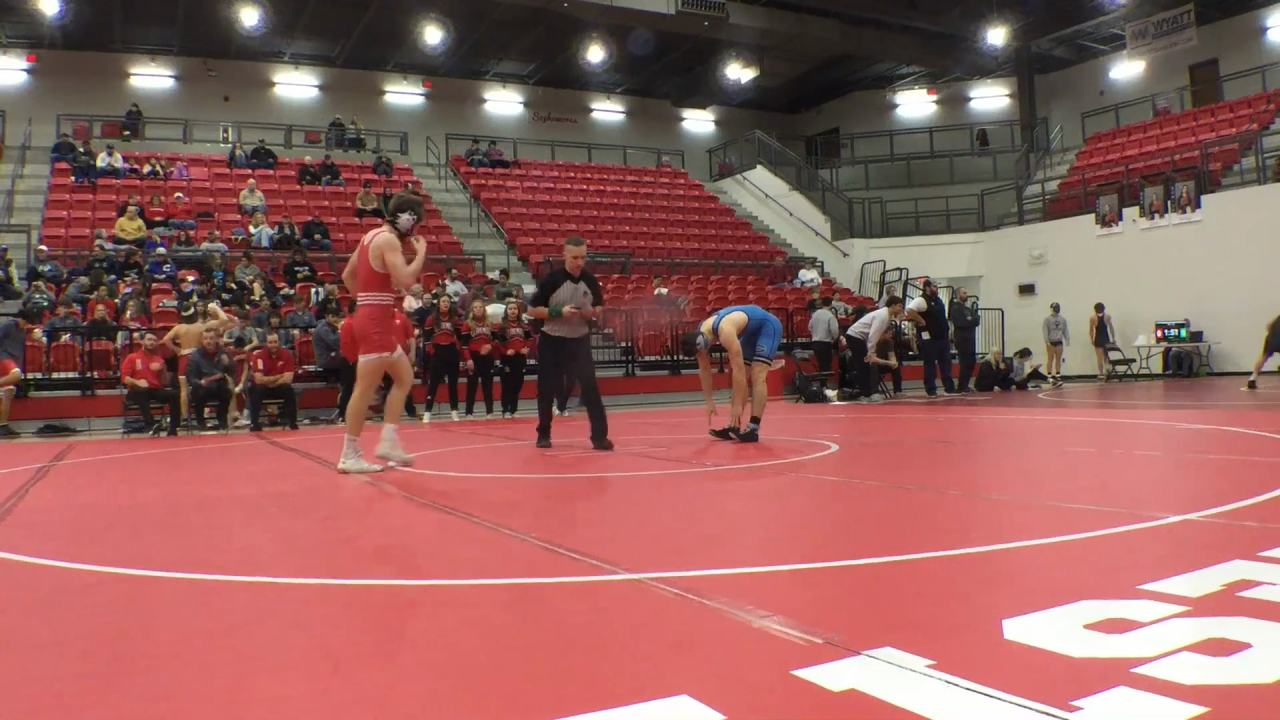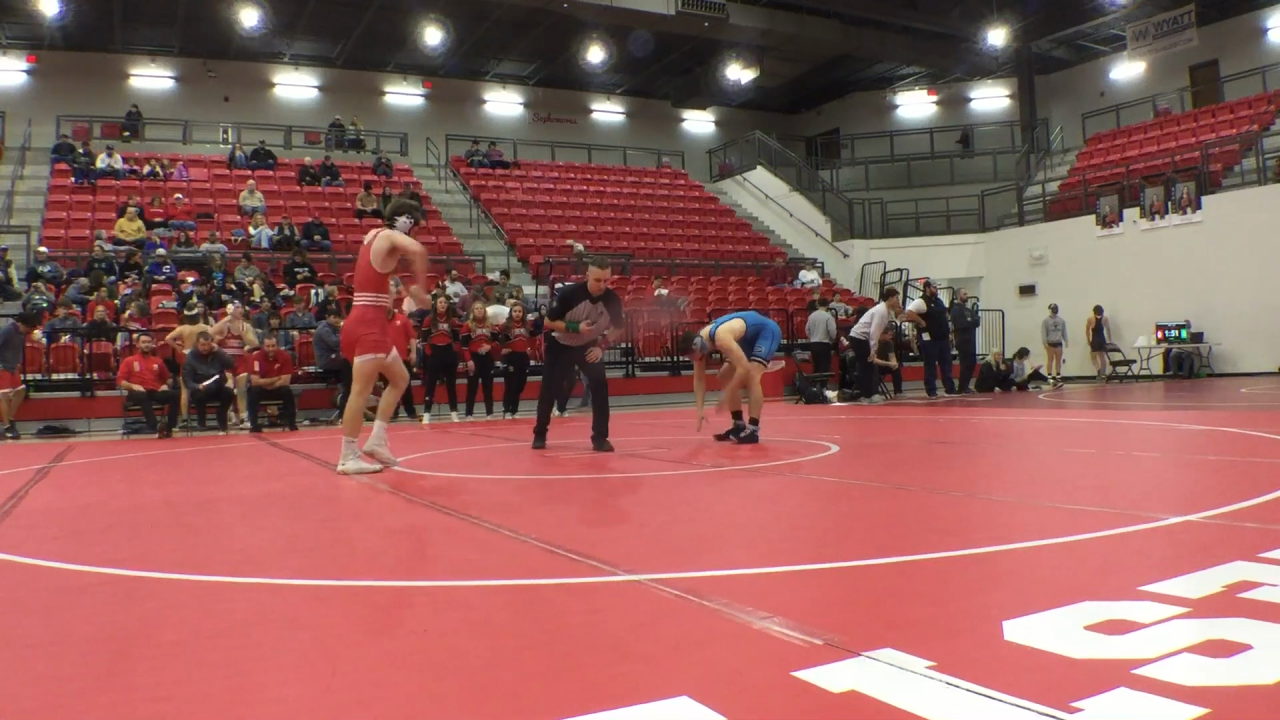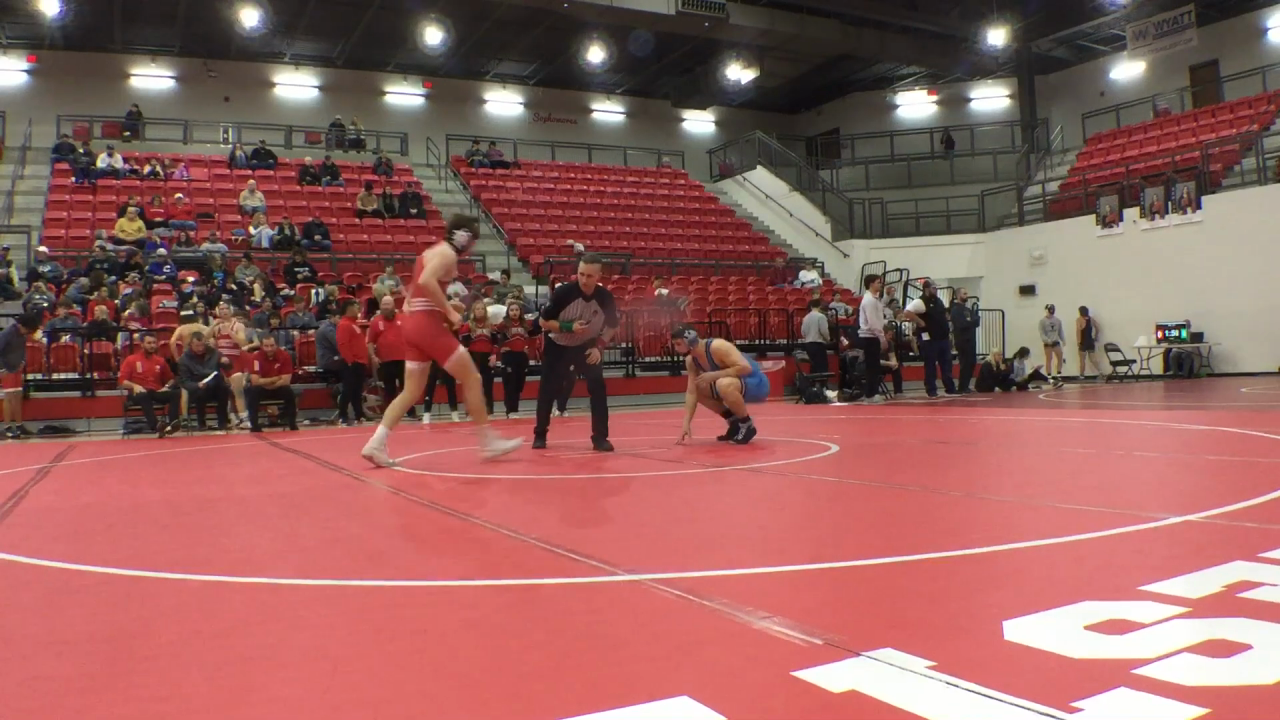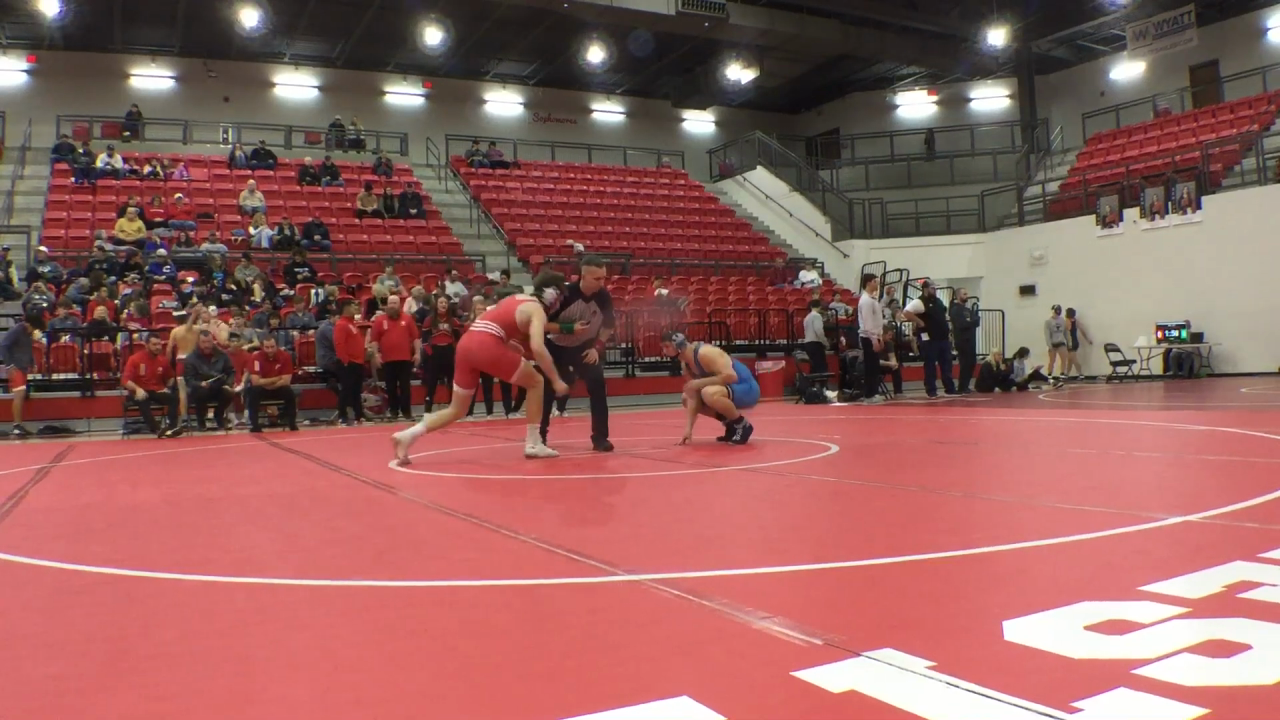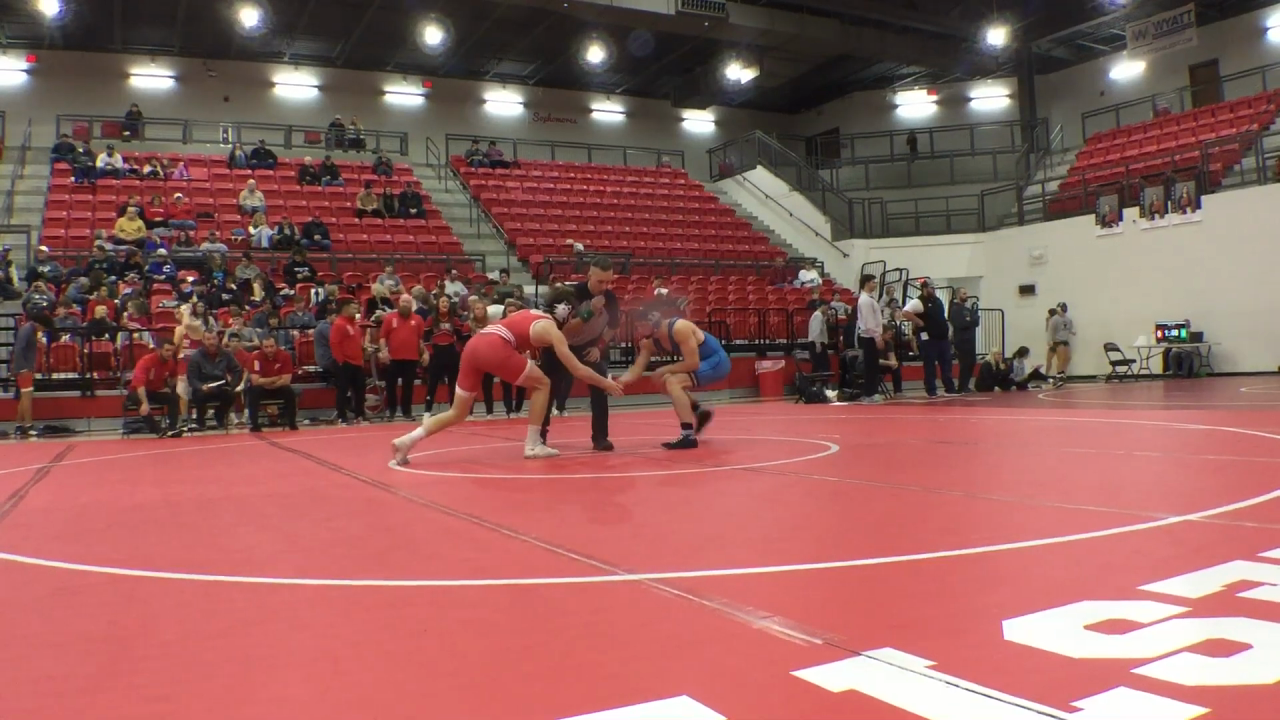
dt=0.5s
person 1, frame 1
left shoulder: (372, 236)
right shoulder: (389, 240)
left elbow: (348, 275)
right elbow: (405, 280)
right wrist: (420, 254)
left hip: (369, 317)
right hip: (376, 320)
left knee: (405, 378)
right knee: (366, 389)
left ankle: (389, 444)
right ankle: (350, 456)
person 1, frame 2
left shoulder: (374, 235)
right shoulder: (390, 237)
right elbow: (417, 250)
right wrist: (420, 286)
left hip: (367, 320)
right hip: (370, 322)
left knee: (400, 379)
right knee: (361, 390)
left ankle: (377, 441)
right ankle: (349, 457)
person 1, frame 3
left shoulder: (431, 253)
right shoulder: (447, 254)
right elbow: (425, 281)
left wrist: (442, 306)
right wrist: (449, 311)
left hip: (412, 324)
right hip: (428, 325)
left knee: (412, 393)
right knee: (472, 379)
left ankle: (376, 444)
right ankle: (489, 442)
person 1, frame 4
left shoulder: (517, 299)
right shoulder: (538, 311)
right elbow: (538, 347)
left wrist: (510, 344)
right wrist: (556, 380)
left hip: (466, 344)
right hip: (487, 347)
left knee: (457, 411)
right knee: (536, 382)
left ankle: (408, 435)
right ankle: (534, 444)
person 1, frame 5
left shoulder: (529, 314)
right shoulder: (552, 330)
right elbow: (577, 370)
right wrist: (607, 383)
left hip: (473, 346)
right hip: (493, 349)
left knee: (457, 414)
right knee: (541, 384)
left ankle: (407, 441)
right ankle: (533, 445)
person 2, frame 1
left shoulder: (590, 280)
right shoulder: (551, 279)
left elbow: (600, 307)
right elbow: (532, 310)
left wrist: (592, 312)
right wrist: (559, 312)
left hip: (579, 340)
right hip: (552, 341)
left knee: (589, 385)
right knee: (547, 388)
left ankle: (599, 435)
right ankle: (544, 434)
person 2, frame 2
left shoulder: (611, 299)
right shoulder: (569, 293)
left elbow: (618, 327)
right elbow: (548, 322)
left wrist: (601, 346)
right wrist: (576, 327)
left hip: (589, 346)
right hip: (560, 345)
left knee: (599, 386)
right knee: (550, 389)
left ankle: (600, 437)
right ankle: (540, 434)
person 2, frame 3
left shoulder: (605, 297)
right shoulder: (563, 292)
left elbow: (612, 326)
right elbow: (543, 321)
left wrist: (599, 346)
right wrist: (569, 327)
left hip: (587, 346)
right hip: (557, 347)
left knee: (598, 386)
right knee: (549, 389)
left ankle: (600, 437)
right ankle: (540, 434)
person 2, frame 4
left shoulder: (603, 297)
right shoulder: (564, 294)
left elbow: (608, 326)
left wrist: (597, 347)
right wrist: (570, 329)
left hip: (585, 347)
right hip: (557, 347)
left knee: (597, 386)
right knee: (548, 390)
left ankle: (600, 437)
right ankle: (540, 434)
person 2, frame 5
left shoulder: (610, 298)
right shoulder: (572, 293)
left elbow: (613, 326)
right elbow: (563, 327)
left wrist: (599, 346)
right wrist: (589, 312)
left hip: (589, 346)
left knee: (600, 386)
right knee: (549, 389)
left ankle: (600, 437)
right ankle: (539, 434)
